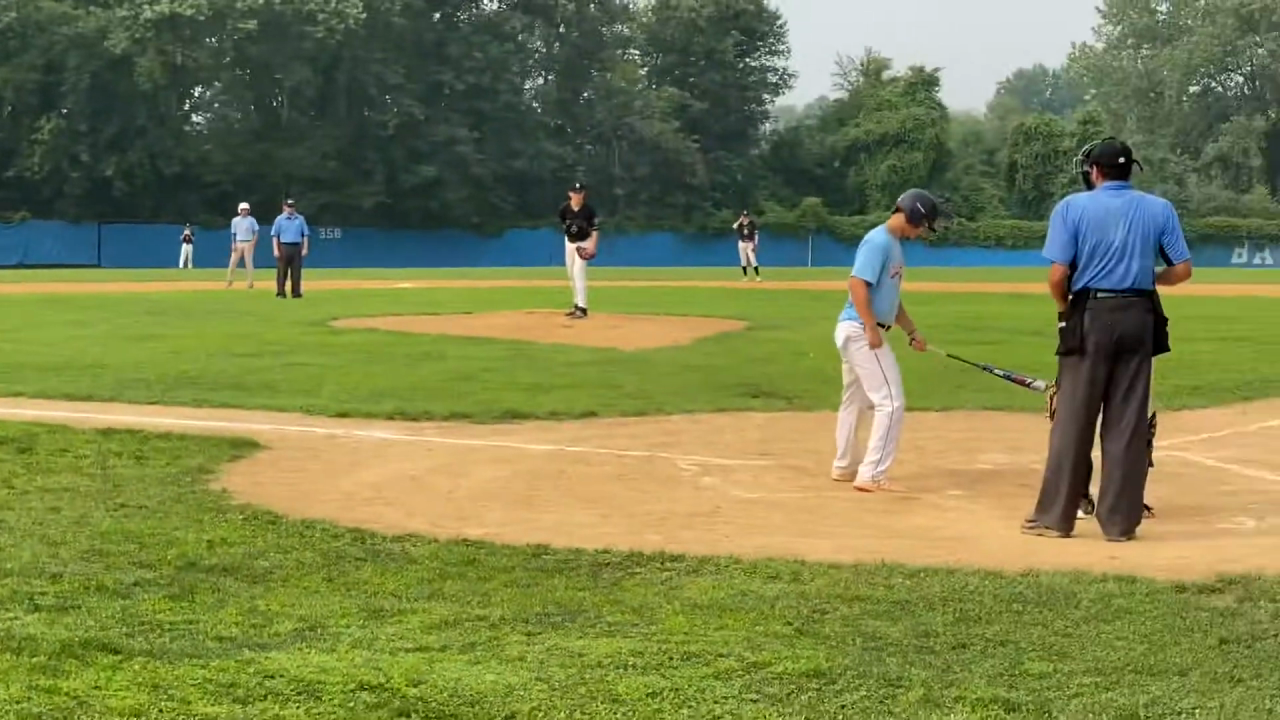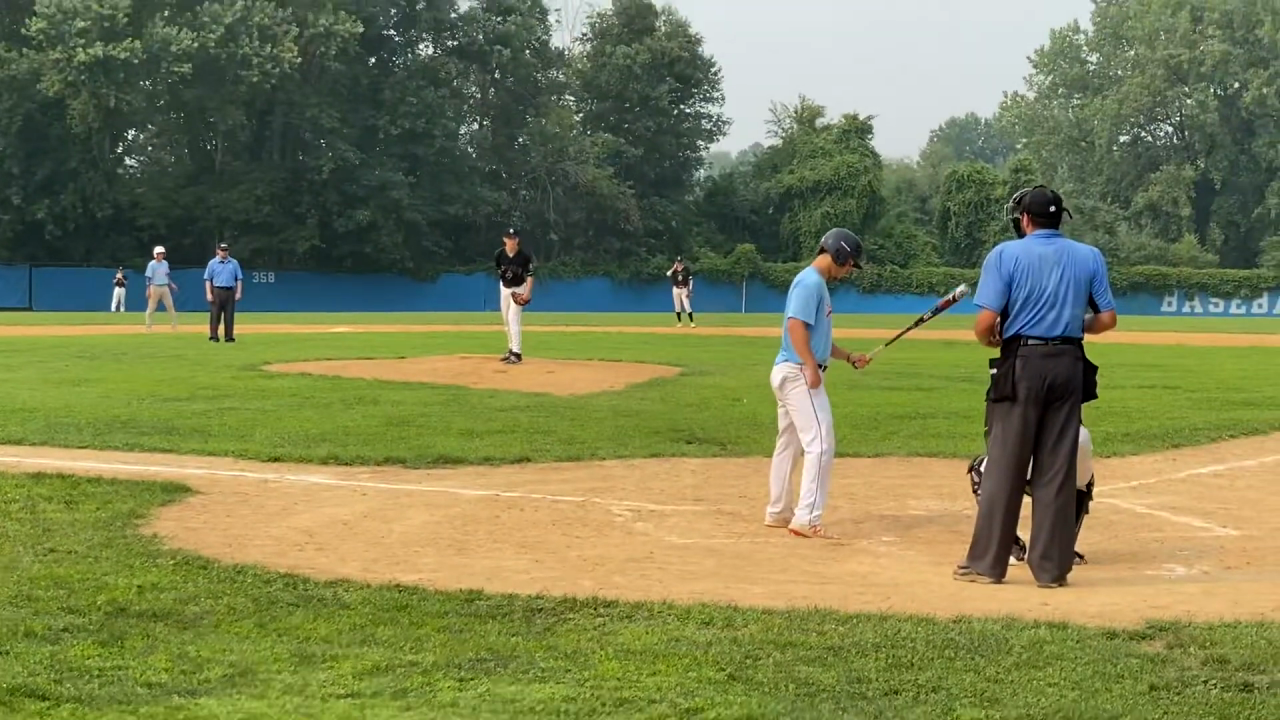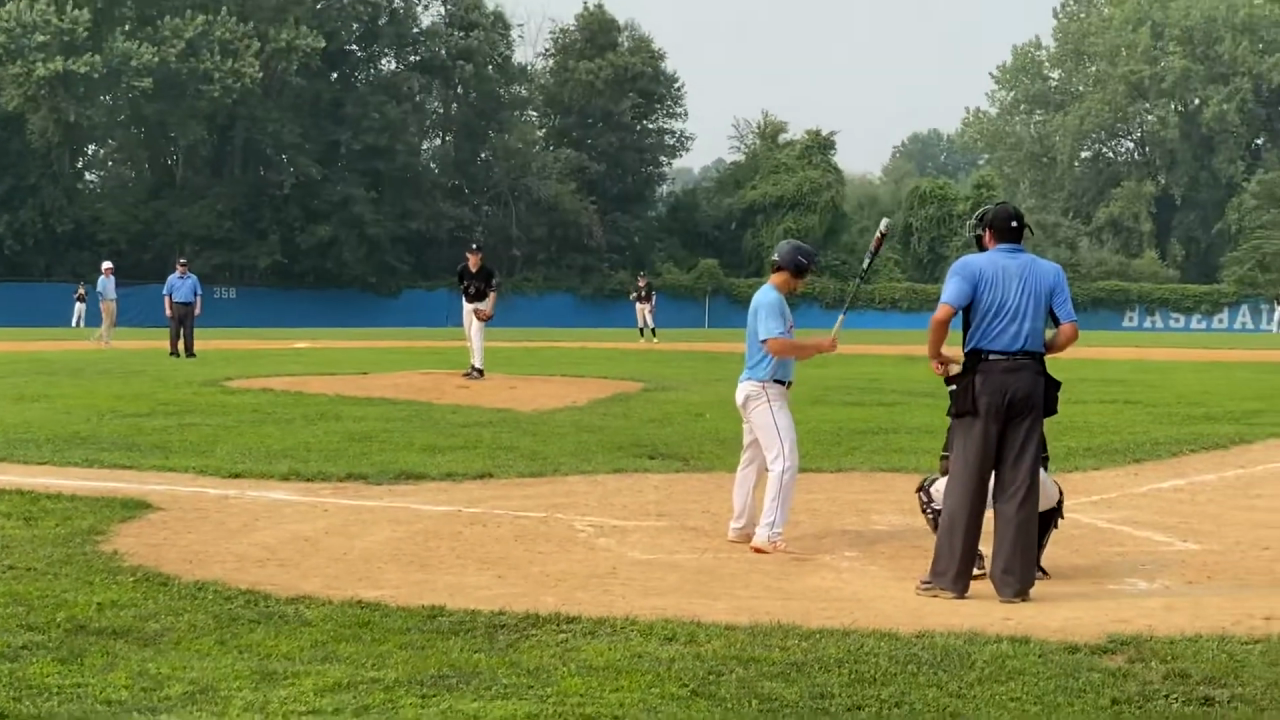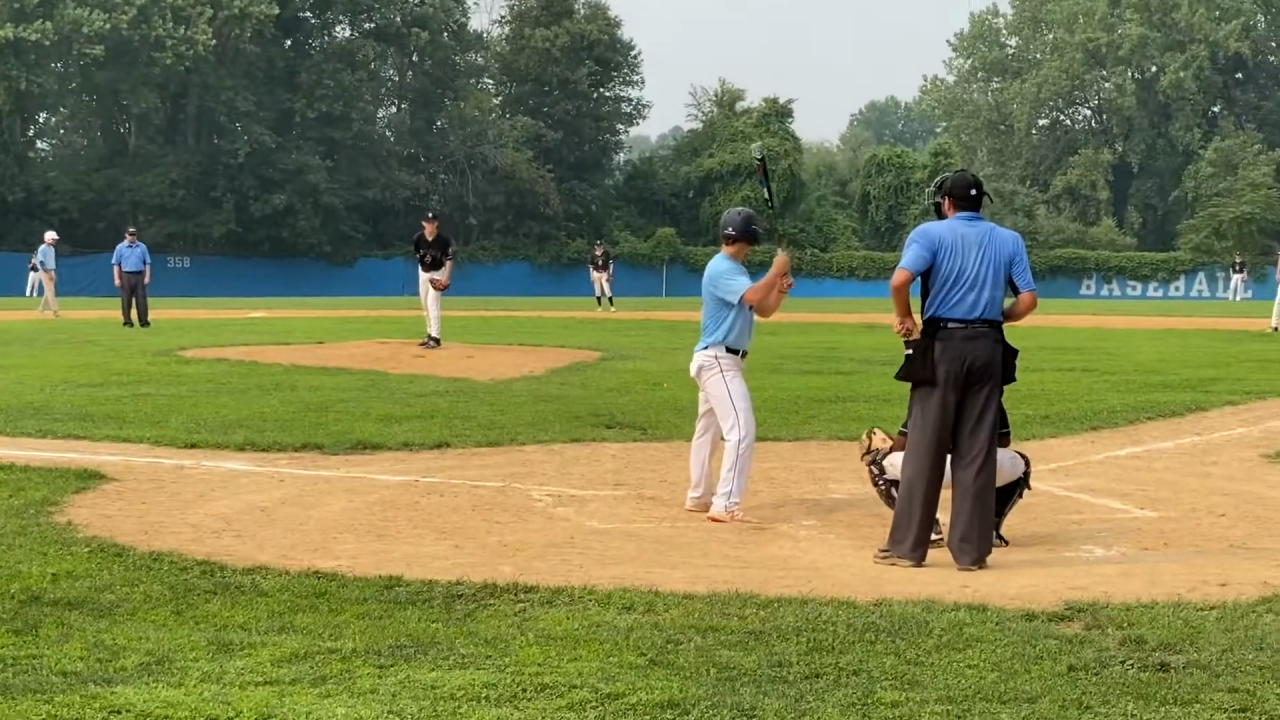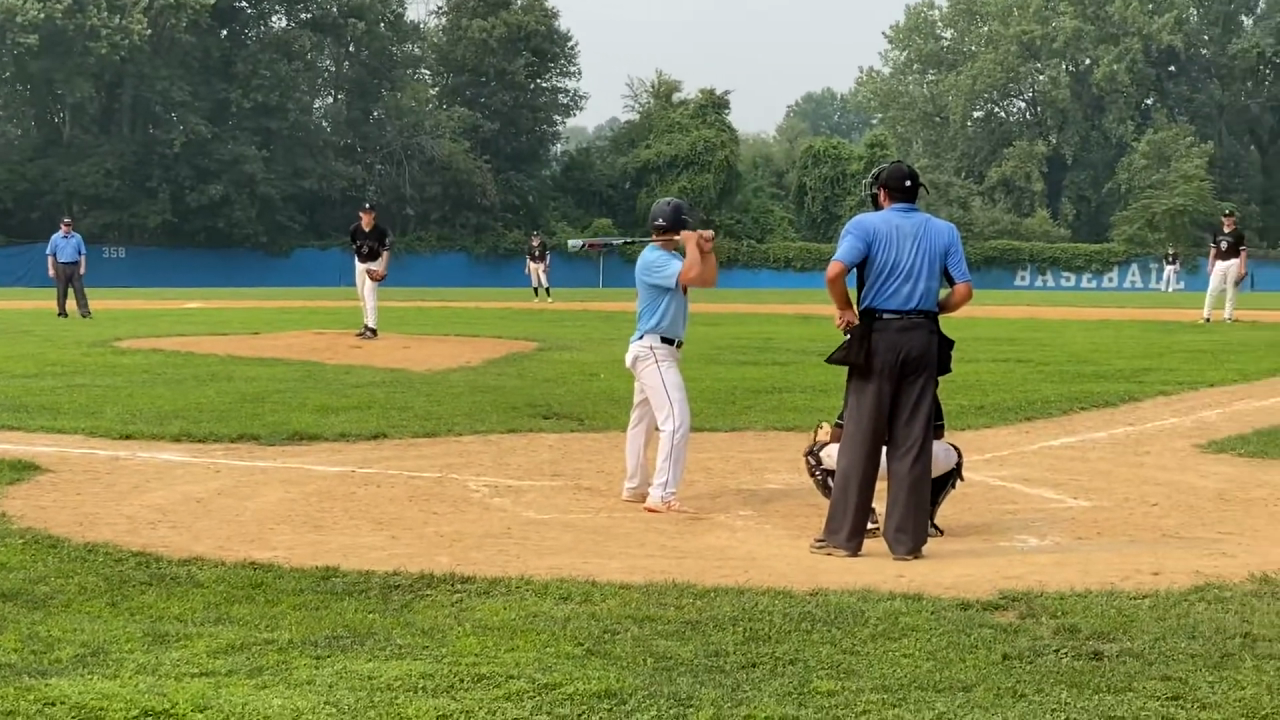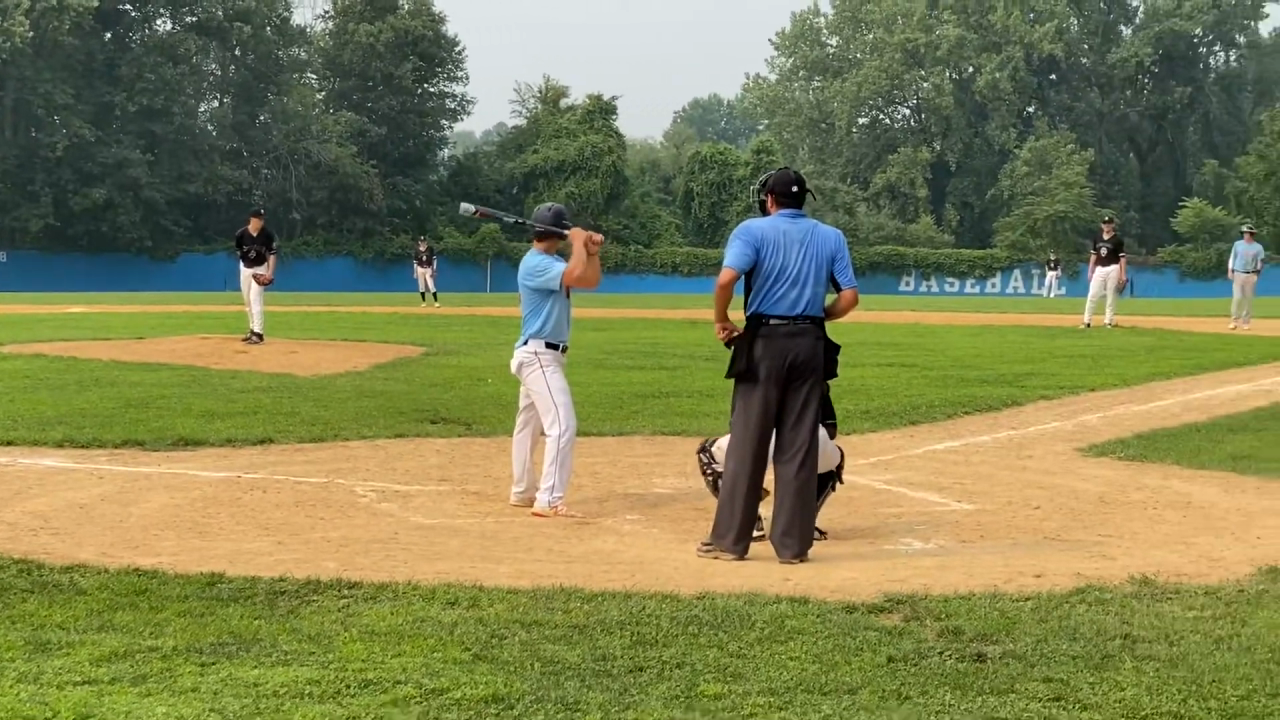
dt=0.4s
person 1, frame 1
left shoulder: (1072, 206)
right shoulder: (1161, 209)
left elbow: (1057, 276)
right elbow: (1183, 271)
left wrist: (1065, 306)
left hip: (1091, 316)
right hip: (1139, 317)
left knee: (1073, 420)
right knee: (1129, 423)
left ankle: (1054, 515)
right ankle: (1120, 519)
person 1, frame 2
left shoulder: (1006, 254)
right shoulder: (1090, 256)
left elbow: (986, 321)
right elbow: (1107, 319)
left wrist: (990, 340)
left hip: (1022, 363)
right hip: (1068, 366)
left knee: (1004, 465)
right knee: (1058, 469)
left ankle: (986, 563)
right ankle: (1052, 567)
person 1, frame 3
left shoulder: (971, 265)
right shoulder: (1051, 271)
left elbow: (942, 316)
right elbow: (1069, 332)
left wrist: (936, 354)
left hip: (984, 377)
right hip: (1030, 380)
left knee: (967, 478)
right knee: (1020, 483)
left ankle: (949, 578)
right ankle: (1014, 581)
person 1, frame 4
left shoulder: (930, 232)
right shoulder: (1010, 240)
left elbow: (899, 280)
right elbow: (1028, 300)
left wrist: (904, 316)
left hip: (941, 345)
right hip: (987, 347)
left knee: (925, 446)
right knee: (978, 450)
left ankle: (907, 546)
right ankle: (971, 550)
person 1, frame 5
left shoulder: (865, 224)
right shoulder: (945, 231)
left elbow: (834, 272)
right elbow: (963, 291)
left wrist: (845, 309)
left hip: (878, 336)
right hip: (922, 338)
left knee: (861, 437)
right knee: (913, 441)
left ankle: (842, 536)
right ankle: (906, 540)
person 1, frame 6
left shoulder: (752, 229)
right shoulder: (832, 237)
left elbow: (726, 279)
right elbow: (849, 297)
left wrist: (721, 319)
left hip: (765, 341)
right hip: (809, 344)
left knee: (747, 442)
right knee: (799, 446)
left ankle: (729, 540)
right ankle: (793, 543)
person 2, frame 1
left shoulder: (894, 245)
right shoulder: (879, 241)
left elbow: (891, 298)
right elbow: (857, 284)
left wrist: (911, 331)
right wrist: (871, 328)
left hip: (855, 331)
right hip: (861, 332)
left knee: (854, 400)
right knee: (890, 402)
left ankle: (844, 466)
right ankle: (871, 474)
person 2, frame 2
left shoulder: (817, 283)
right shoulder: (810, 281)
right elbow: (795, 326)
left wrist: (849, 356)
right wrist: (813, 368)
left hip: (791, 373)
right hip: (798, 373)
left knee: (788, 444)
right knee: (820, 445)
left ankle: (778, 512)
right ankle: (806, 519)
person 2, frame 3
left shoulder: (775, 299)
right shoulder: (769, 299)
left elbow: (787, 349)
right elbow: (776, 345)
left wrist: (816, 347)
right wrist: (815, 346)
left hip: (758, 390)
right hip: (764, 391)
left knee: (753, 460)
right knee: (785, 461)
left ankle: (740, 527)
right ankle: (767, 536)
person 2, frame 4
left shoulder: (736, 269)
right shoulder: (722, 268)
left elbow: (764, 309)
right elbow: (754, 296)
left wrist: (779, 288)
right wrist: (776, 268)
left hip: (717, 360)
right hip: (719, 360)
left knee: (708, 429)
right knee: (741, 431)
left ankle: (699, 497)
right ankle: (725, 506)
person 2, frame 5
left shoulder: (671, 256)
right shoulder: (653, 258)
left elbow: (708, 280)
right elbow: (692, 276)
left wrist: (706, 249)
right wrist: (691, 245)
left hip: (654, 350)
right hip: (654, 350)
left knee: (643, 420)
right knee: (676, 421)
left ankle: (635, 487)
right ankle: (661, 496)
person 2, frame 6
left shoulder: (552, 263)
right shoulder: (535, 264)
left elbow: (589, 281)
right elbow: (576, 274)
left wrist: (592, 251)
right wrist: (578, 243)
left hip: (540, 354)
right hip: (539, 355)
left knee: (529, 424)
right knee: (562, 426)
left ankle: (523, 492)
right ankle: (548, 501)
